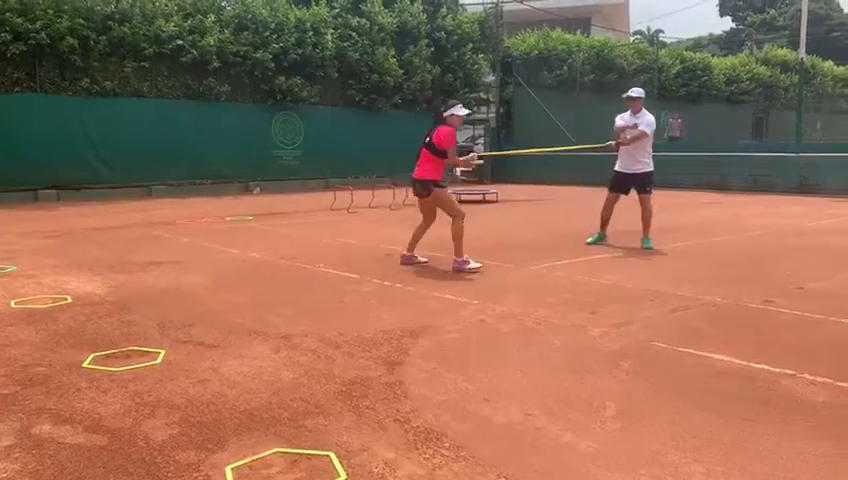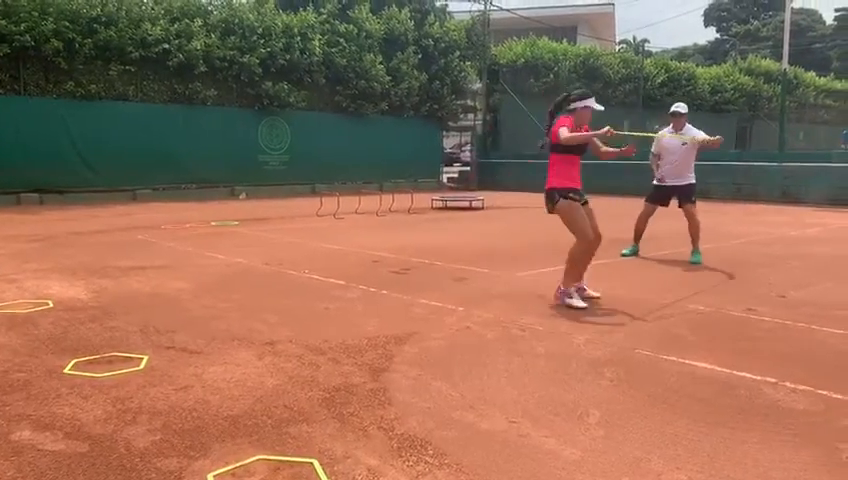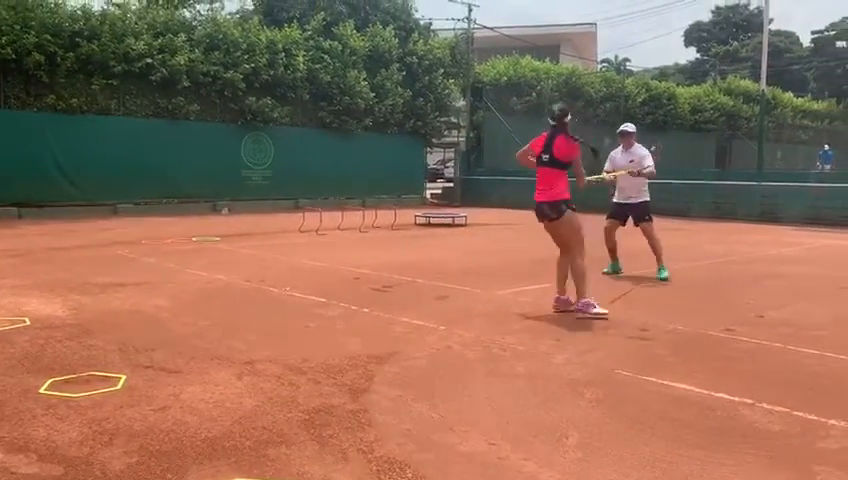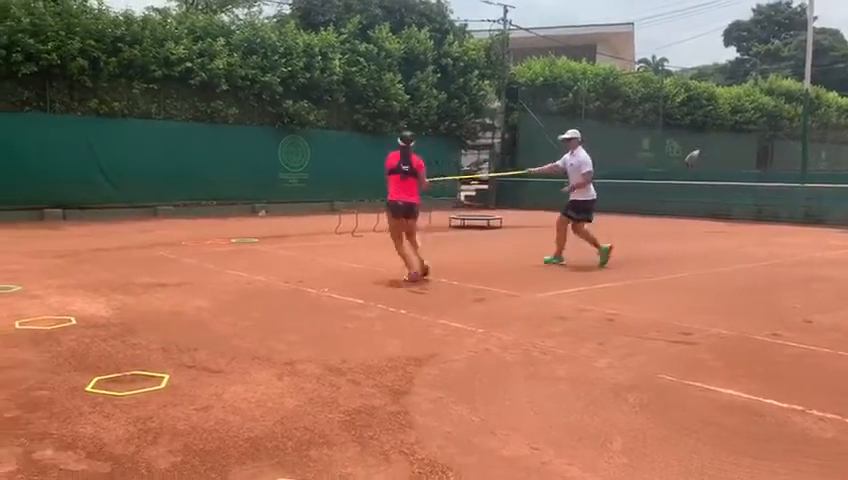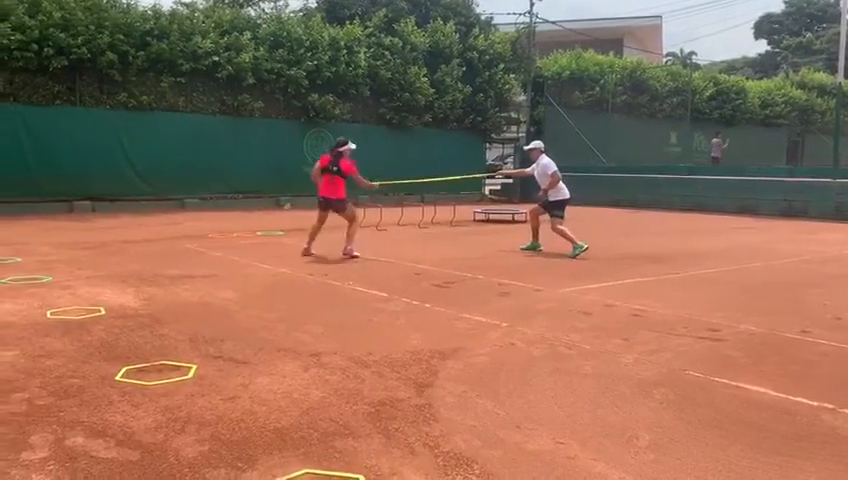
dt=1s
person 1, frame 1
left shoulder: (440, 130)
right shoulder: (449, 132)
right elbow: (452, 160)
left wrist: (463, 161)
right wrist: (468, 159)
left hip: (421, 180)
right hip: (428, 182)
left knee: (428, 219)
right knee: (459, 215)
left ankle: (408, 254)
right ankle: (460, 260)
person 1, frame 2
left shoulder: (583, 130)
right shoulder: (563, 121)
left elbow: (602, 152)
right elbow: (564, 139)
left wrist: (622, 151)
right wrist: (597, 133)
left hip: (573, 191)
right hip: (559, 191)
left knee: (595, 238)
right knee: (586, 237)
left ankle: (576, 285)
right ankle: (566, 289)
person 1, frame 3
left shoulder: (540, 140)
right shoulder: (570, 142)
left elbow: (520, 157)
right elbow: (579, 175)
right wrist: (584, 180)
left hip: (541, 203)
right hip: (558, 203)
left knee: (566, 250)
right knee: (577, 251)
left ankle: (561, 298)
right ankle: (584, 301)
person 1, frame 4
left shoulder: (391, 157)
right shoulder: (418, 161)
right elbow: (423, 185)
right wrist: (421, 181)
left hip: (395, 202)
right hip: (412, 204)
left knee: (397, 240)
right knee: (410, 236)
left ankle: (413, 271)
right ankle: (419, 263)
person 1, frame 5
left shoulder: (325, 158)
right shoulder: (349, 164)
left elbow: (314, 175)
right elbow: (360, 181)
right wrist: (371, 185)
left hip: (323, 197)
right hip: (338, 200)
left knee: (319, 222)
right knee: (353, 220)
left ankle: (307, 247)
right ankle: (348, 249)
person 2, frame 1
left shoulder: (649, 119)
right shoulder: (621, 118)
left elbow: (636, 137)
right elbow: (617, 130)
left wrist: (618, 143)
right wrist: (627, 127)
left hip: (643, 168)
right hip: (622, 168)
left knee: (645, 201)
right knee: (610, 200)
left ankle: (646, 237)
right ankle: (601, 233)
person 2, frame 2
left shoulder: (693, 133)
right shoulder: (662, 135)
left elbow: (707, 140)
right elbow: (654, 156)
left wrist: (715, 141)
right wrist: (656, 171)
left hip: (685, 181)
right hip: (663, 181)
left knee: (691, 214)
right knee: (646, 212)
left ankle: (696, 250)
right ankle: (635, 246)
person 2, frame 3
left shoulder: (643, 153)
right shoulder: (614, 154)
left elbow: (652, 172)
right elbow: (606, 173)
left wrist: (641, 173)
left hip: (640, 199)
right hip: (620, 199)
left knee: (649, 231)
right knee: (608, 229)
left ankle: (661, 267)
right ankle: (614, 264)
person 2, frame 4
left shoulder: (582, 157)
right shoulder: (568, 157)
left elbow: (588, 179)
right elbow: (554, 166)
left wrist: (572, 187)
right wrist: (535, 170)
left hip: (582, 198)
right hip: (581, 198)
left knee: (561, 223)
right knee: (577, 228)
left ankle: (557, 256)
right ankle: (602, 249)
person 2, frame 5
left shoulder: (545, 162)
right shoulder: (537, 165)
left elbow: (557, 178)
right elbow: (523, 172)
left wrist: (545, 190)
right wrist: (505, 172)
left hip: (559, 197)
right hip: (552, 198)
left knee: (556, 226)
right knee: (533, 212)
left ankle: (578, 245)
right ankle: (535, 243)
